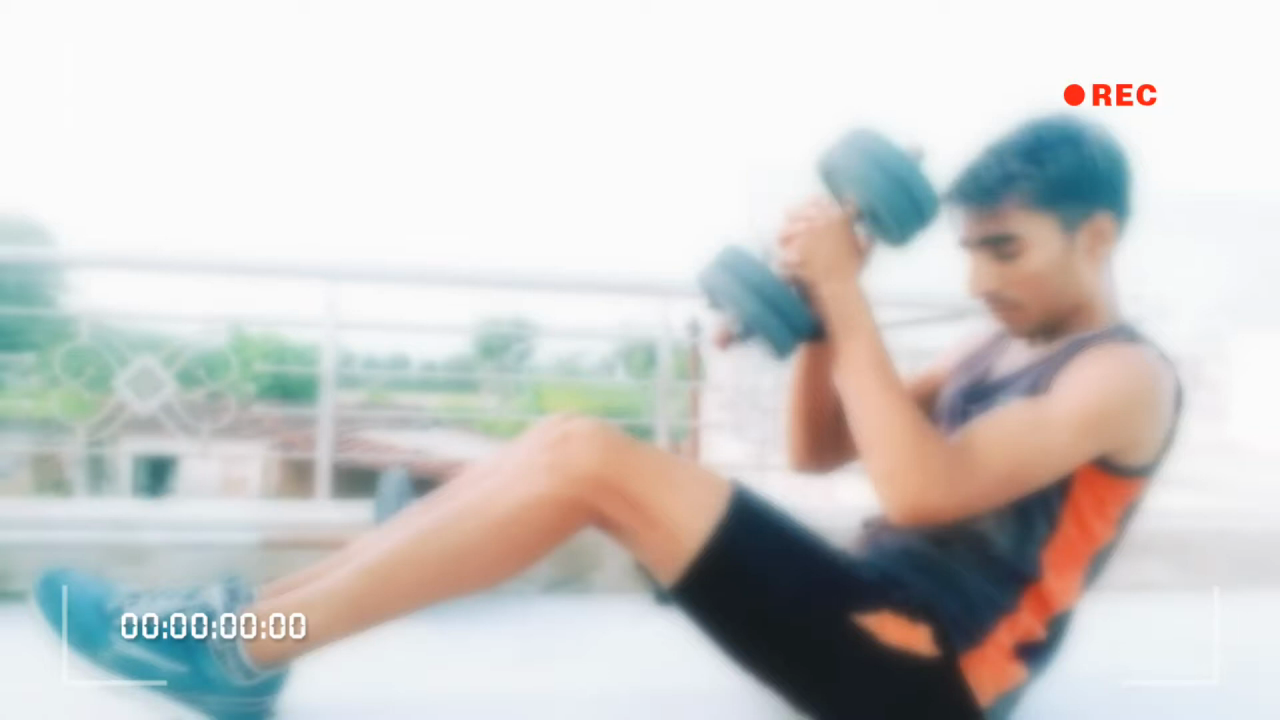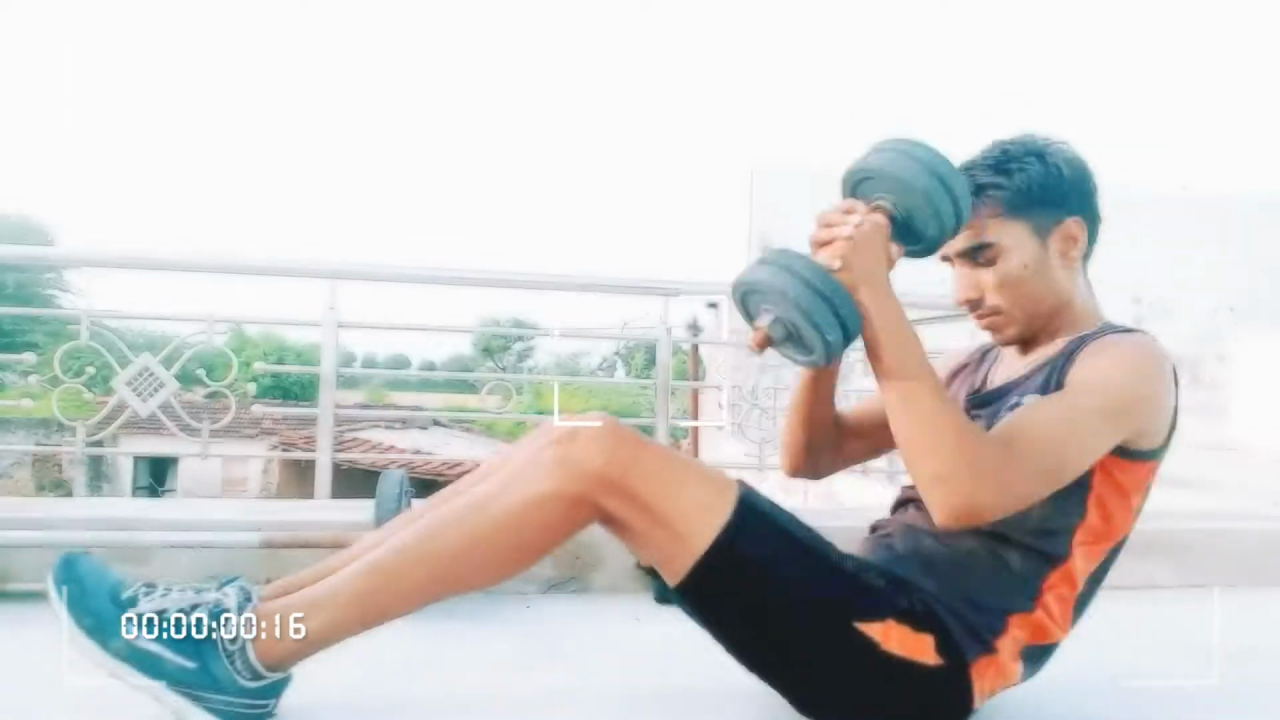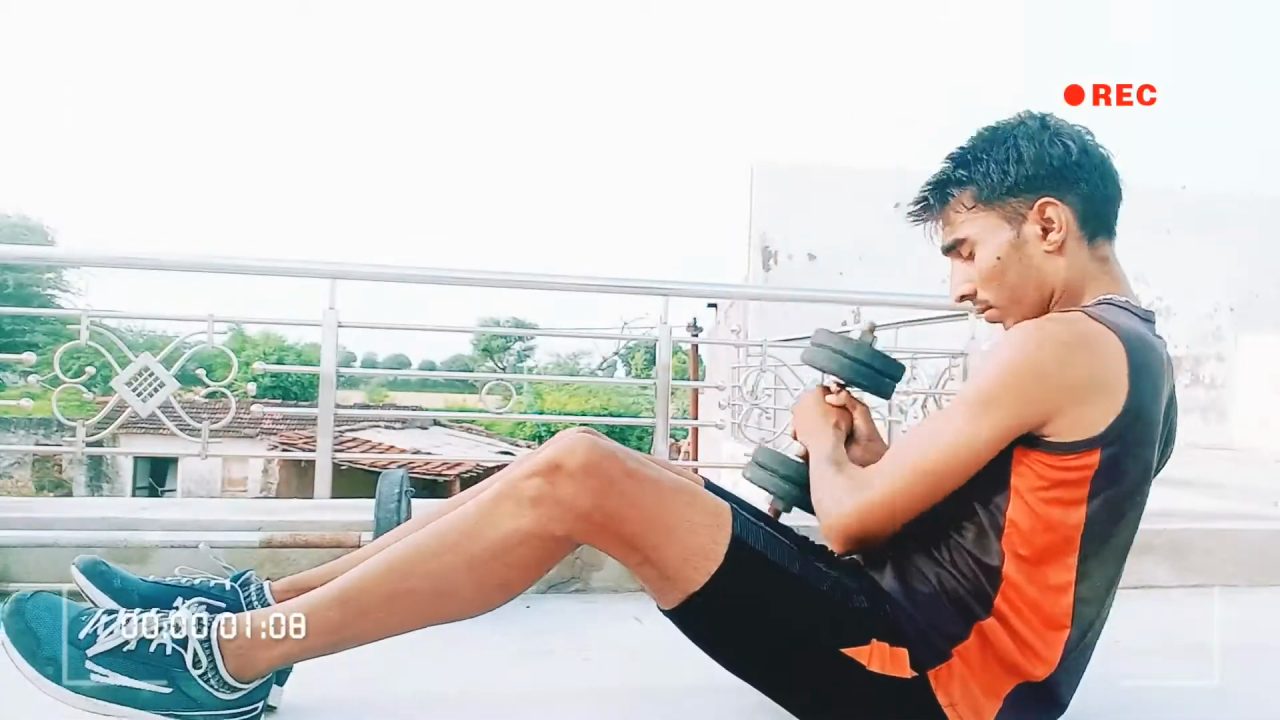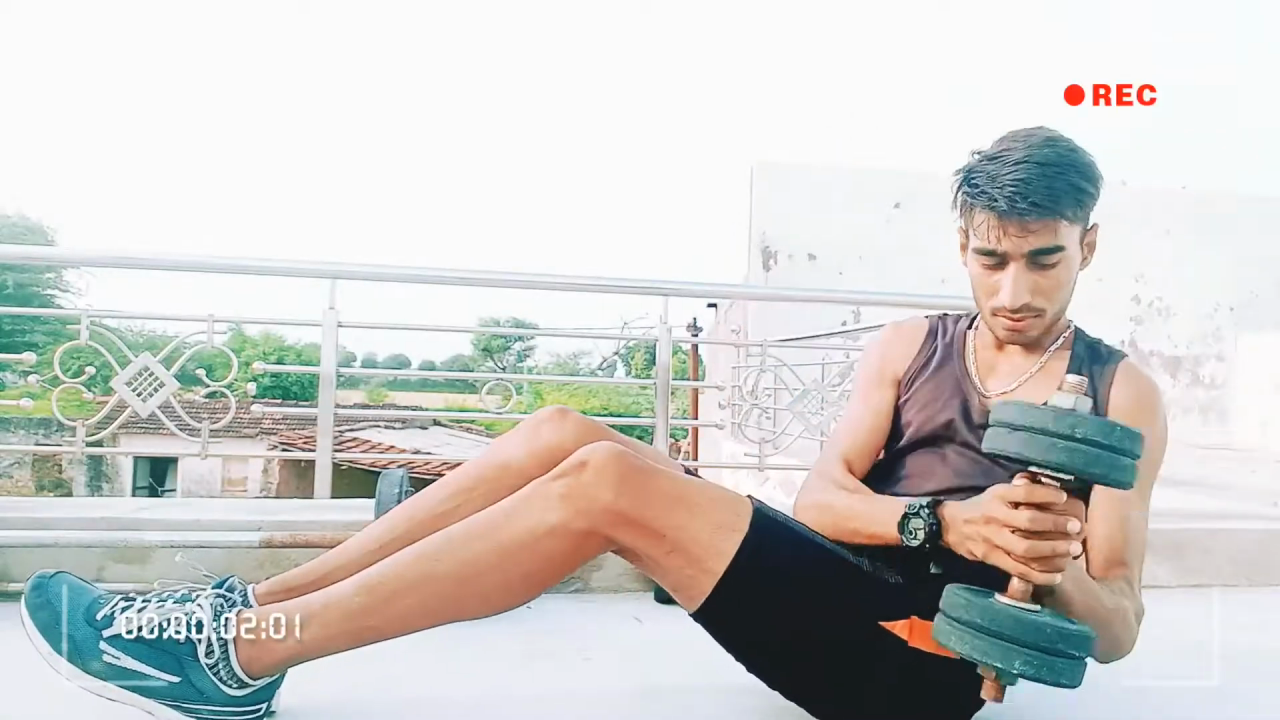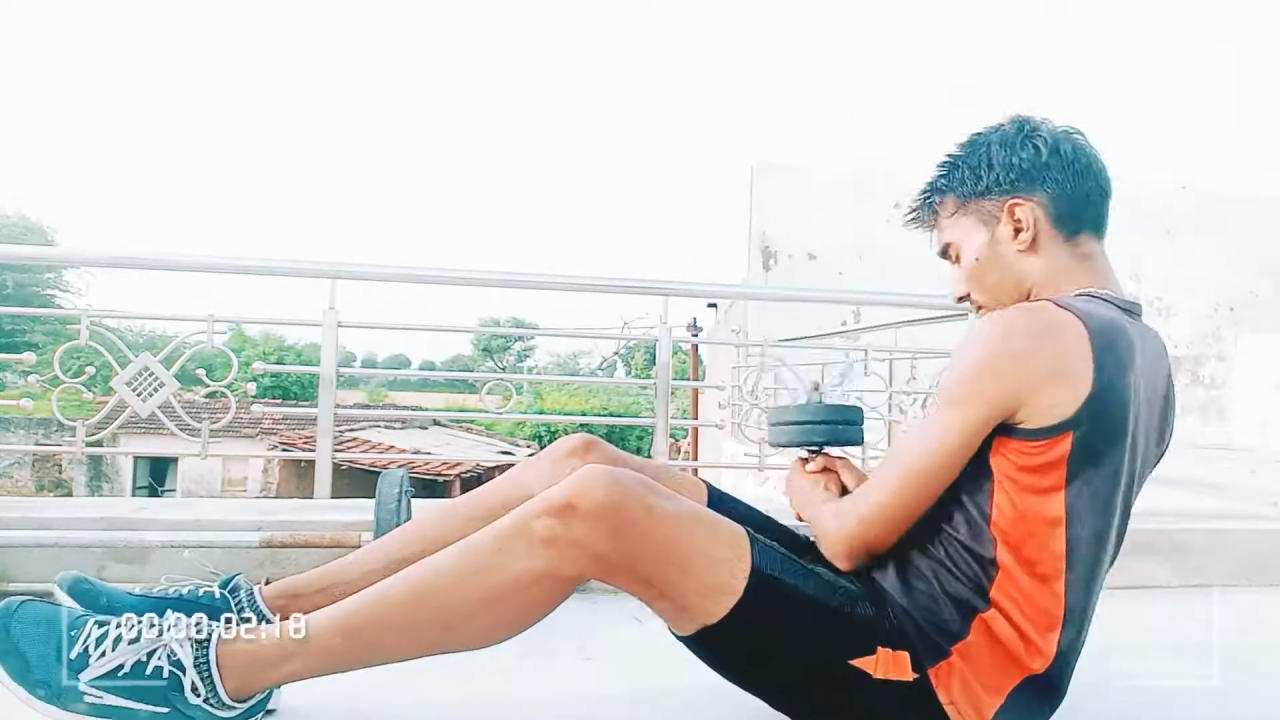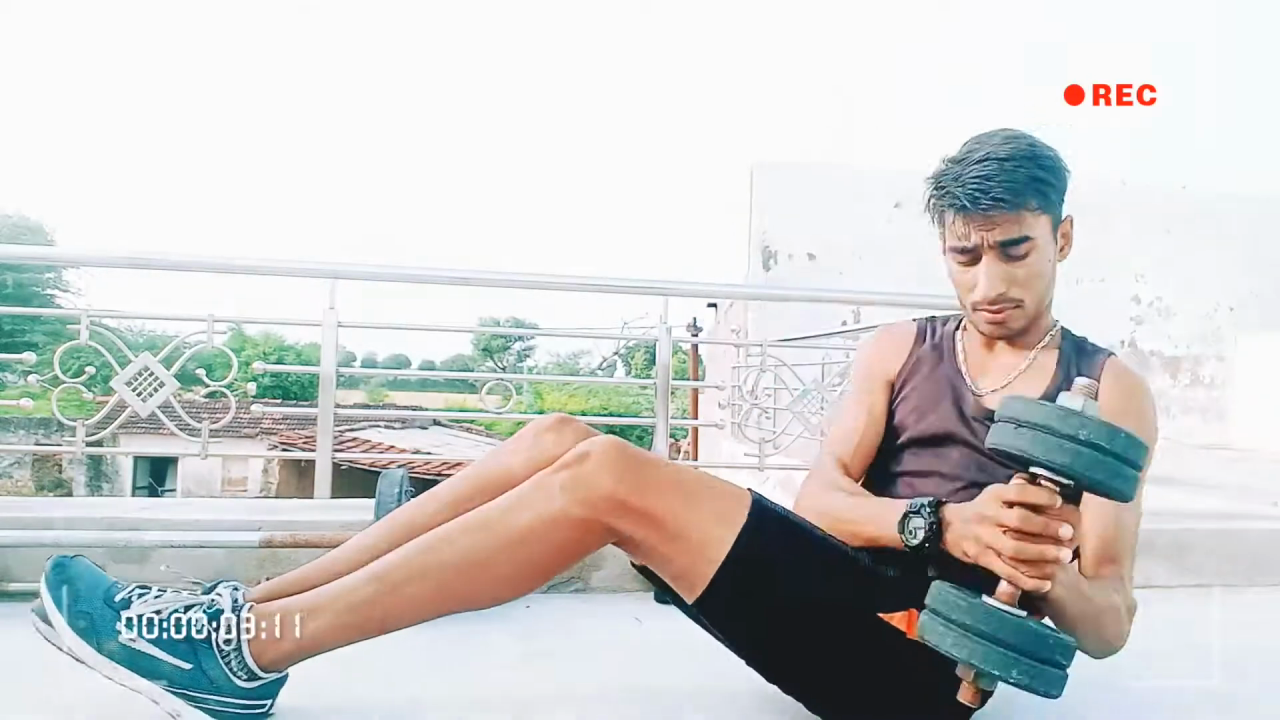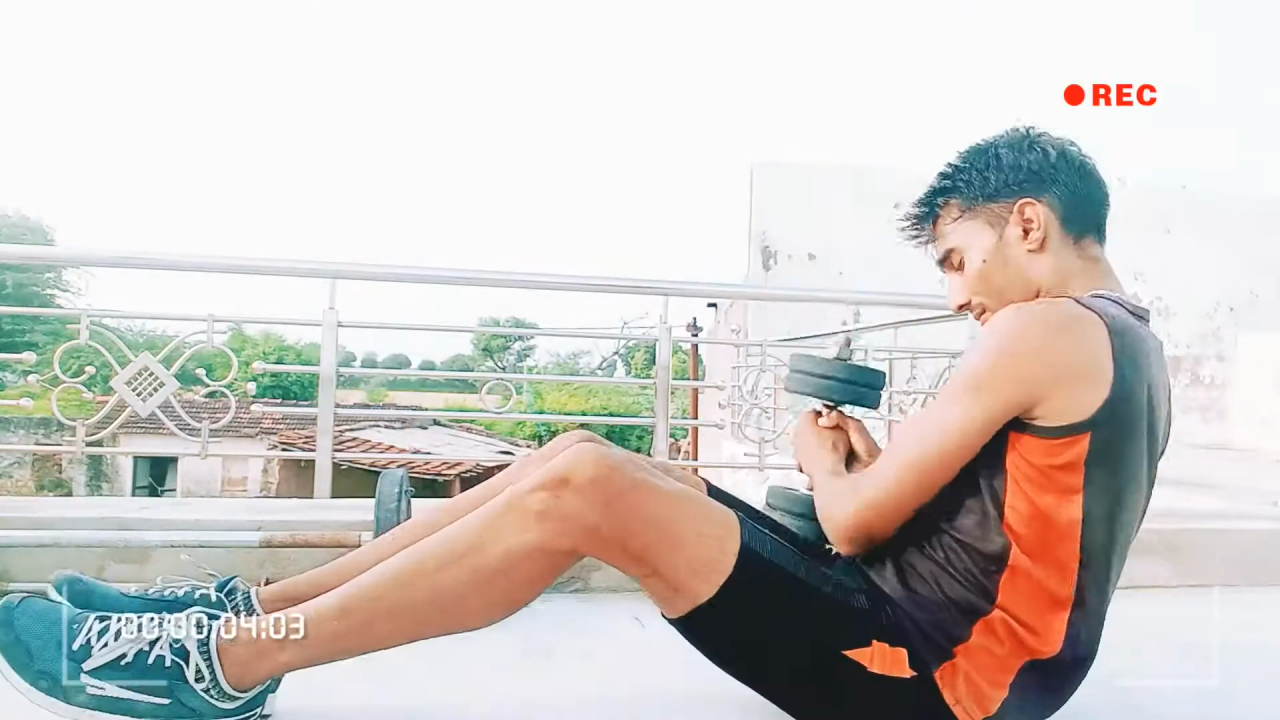
dt=0.7s
person 1, frame 1
left shoulder: (1125, 377)
right shoulder: (997, 351)
left elbow: (924, 491)
right elbow: (818, 451)
left wrist: (845, 295)
right wrist: (814, 321)
right hip: (866, 620)
left knee: (588, 456)
right knee: (567, 445)
right ankle: (254, 615)
person 1, frame 2
left shoulder: (1128, 367)
right shoulder: (980, 360)
left elbow: (967, 494)
right elbow: (806, 458)
left wrist: (880, 300)
right hip: (868, 610)
left knee: (596, 454)
right knee: (570, 446)
right ankle: (258, 606)
person 1, frame 3
left shoulder: (1066, 349)
right shoulder: (1120, 358)
left elbow: (854, 517)
left wrist: (825, 441)
right wrist: (861, 448)
left knee: (578, 480)
right knee: (580, 466)
right ankle: (260, 605)
person 1, frame 4
left shoulder: (1122, 392)
right shoulder: (911, 346)
left elbow: (1117, 624)
right elbow: (820, 498)
left wrist: (1058, 576)
right wrist: (948, 522)
right hip: (848, 602)
left knee: (604, 486)
right knee: (561, 432)
right ankle: (250, 606)
person 1, frame 5
left shoulder: (1027, 339)
right shoulder: (1130, 350)
left elbow: (852, 538)
left wrist: (812, 489)
right wrist: (864, 484)
left knee: (588, 515)
right knee: (581, 462)
right ankle: (253, 611)
person 1, frame 6
left shoulder: (1110, 389)
right shoulder: (901, 347)
left elbow: (1107, 623)
right elbow: (819, 496)
left wrist: (1053, 579)
right wrist: (942, 523)
right hip: (850, 611)
left knee: (607, 478)
right knee: (559, 439)
right ankle: (252, 610)
person 1, frame 7
left shoulder: (1040, 334)
right shoulder: (1130, 357)
left elbow: (859, 519)
left wrist: (831, 465)
right wrist: (876, 465)
left knee: (580, 495)
right knee: (586, 459)
right ankle: (250, 610)
